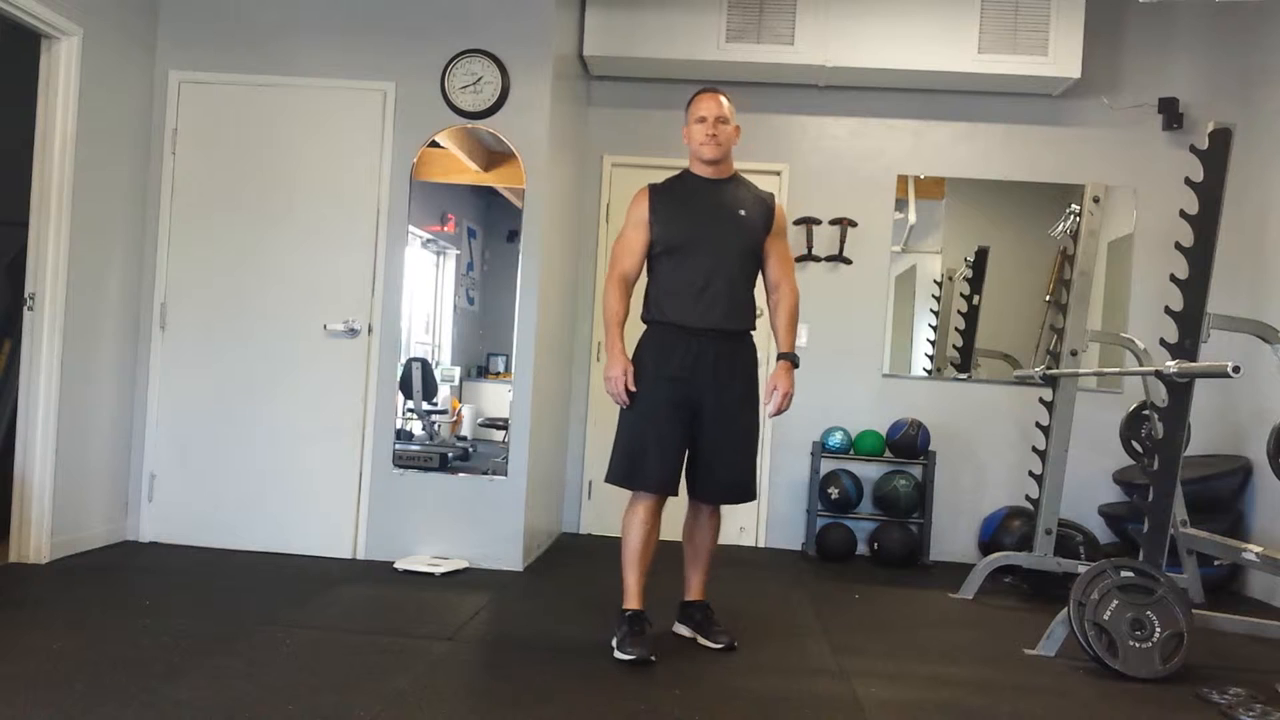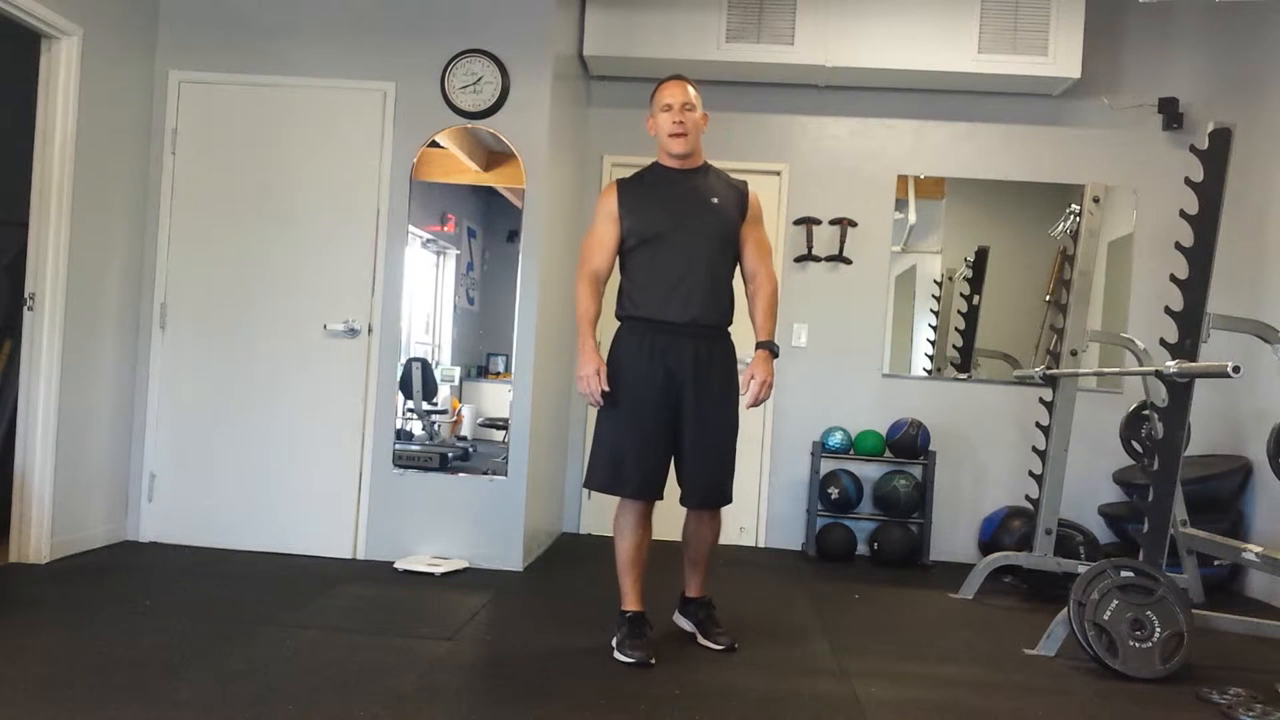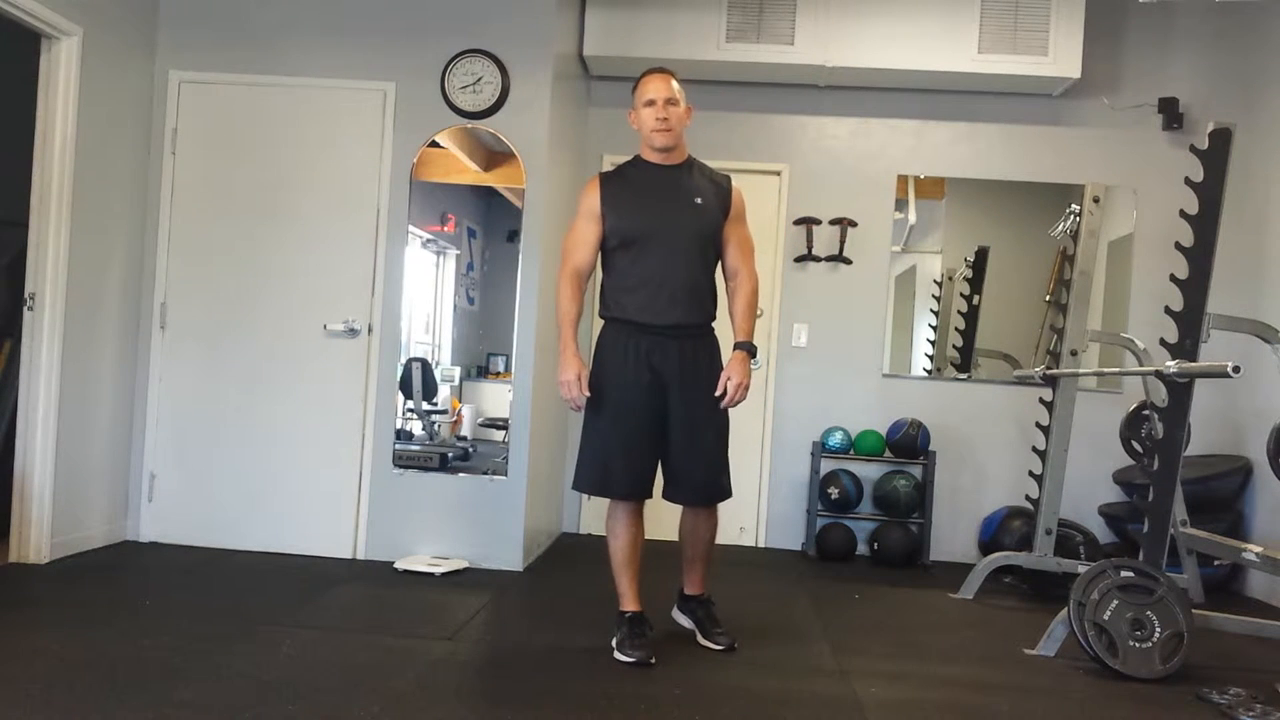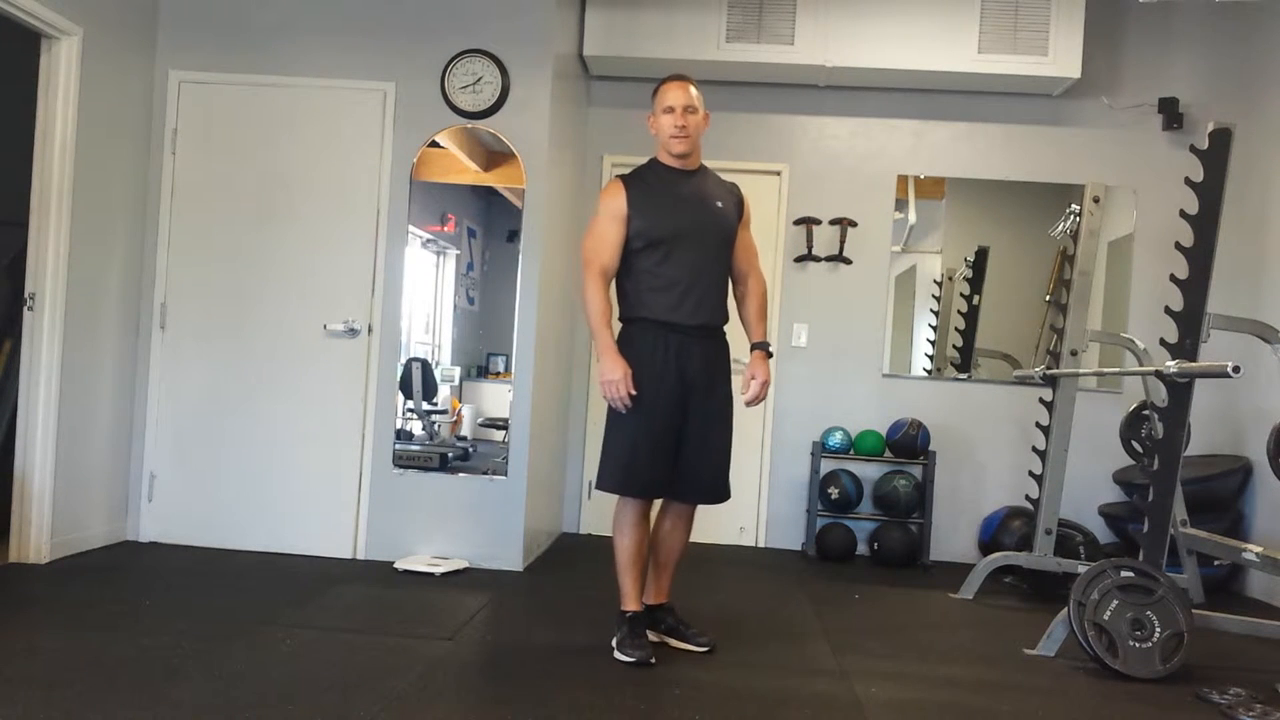
dt=0.7s
person 1, frame 1
left shoulder: (764, 208)
right shoulder: (654, 199)
left elbow: (781, 288)
right elbow: (621, 276)
left wrist: (785, 359)
right wrist: (615, 350)
left hip: (732, 359)
right hip: (664, 353)
left knee: (710, 494)
right knee: (648, 488)
left ankle: (694, 606)
right ankle: (632, 614)
person 1, frame 2
left shoulder: (737, 196)
right shoulder: (623, 194)
left elbow: (760, 277)
right elbow: (591, 274)
left wrist: (765, 349)
right wrist: (587, 347)
left hip: (710, 353)
right hip: (641, 350)
left knee: (708, 493)
right knee: (635, 491)
left ankle: (694, 601)
right ankle: (632, 616)
person 1, frame 3
left shoulder: (721, 190)
right shoulder: (605, 189)
left elbow: (741, 275)
right elbow: (574, 271)
left wrist: (742, 350)
right wrist: (568, 351)
left hip: (697, 351)
right hip: (626, 350)
left knee: (703, 489)
right knee: (626, 492)
left ankle: (694, 598)
right ankle: (631, 616)
person 1, frame 4
left shoulder: (729, 197)
right shoulder: (625, 191)
left elbow: (748, 278)
right elbow: (596, 275)
left wrist: (759, 348)
right wrist: (607, 352)
left hip: (708, 354)
right hip: (648, 348)
left knee: (687, 491)
right knee: (636, 489)
left ankle: (658, 607)
right ankle: (630, 616)
